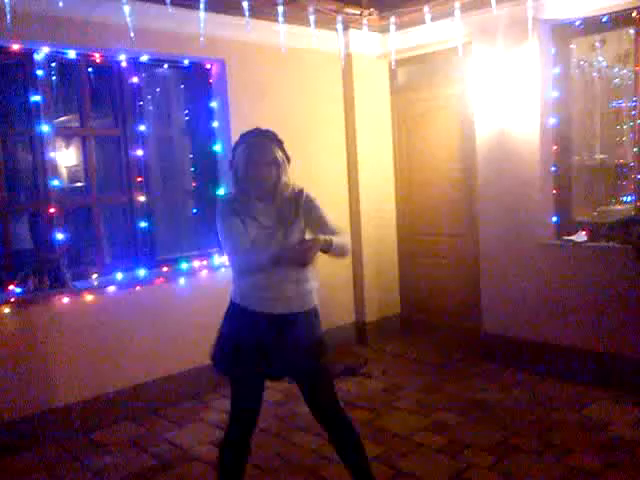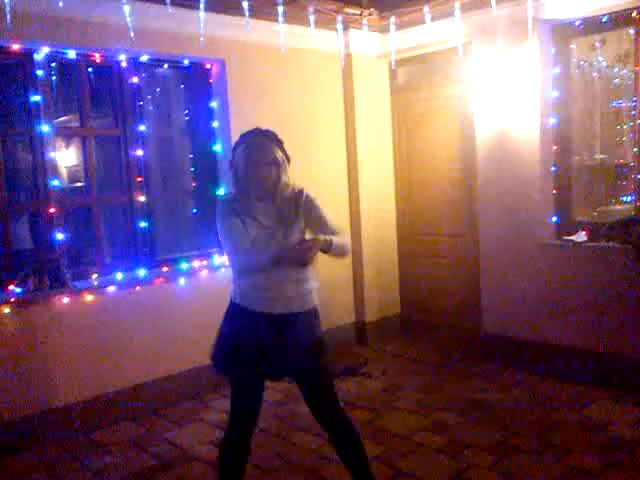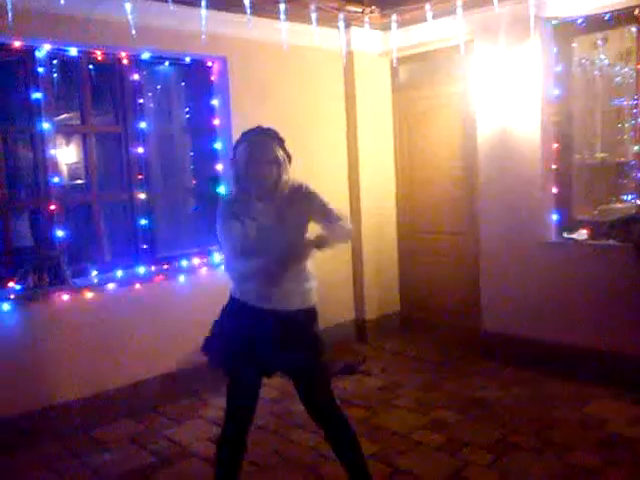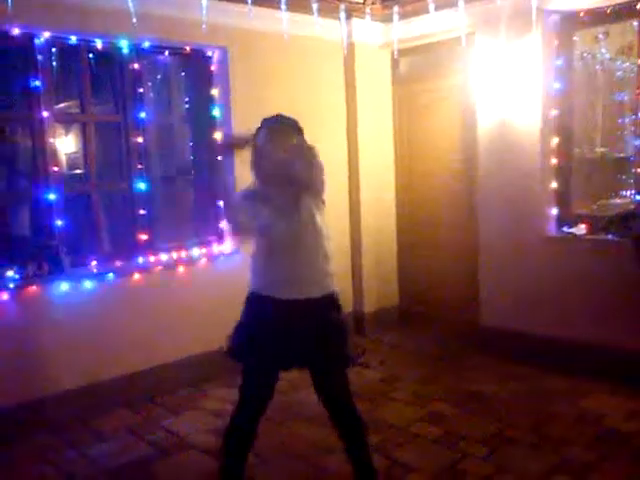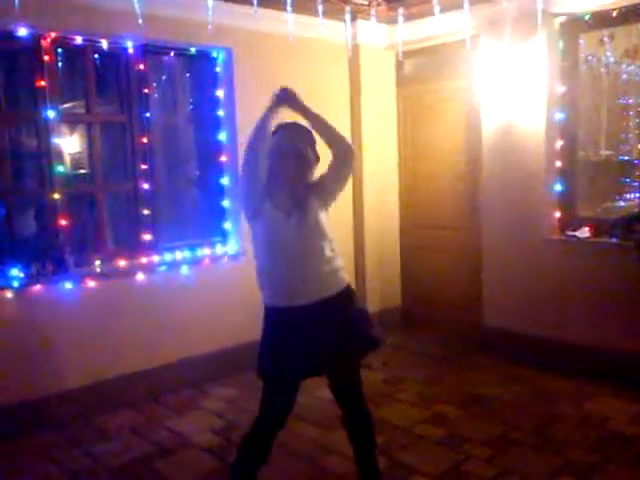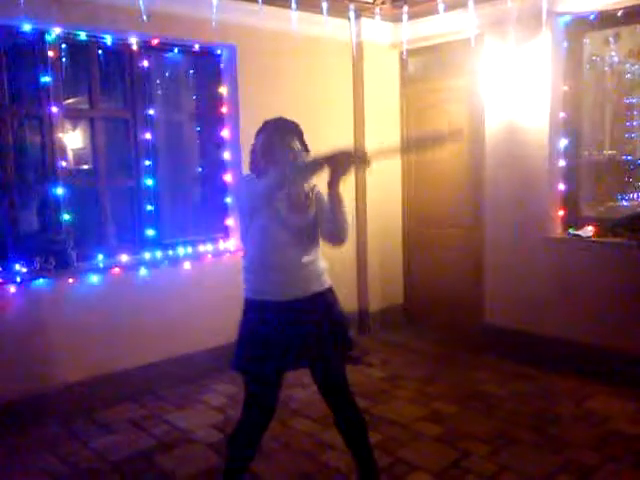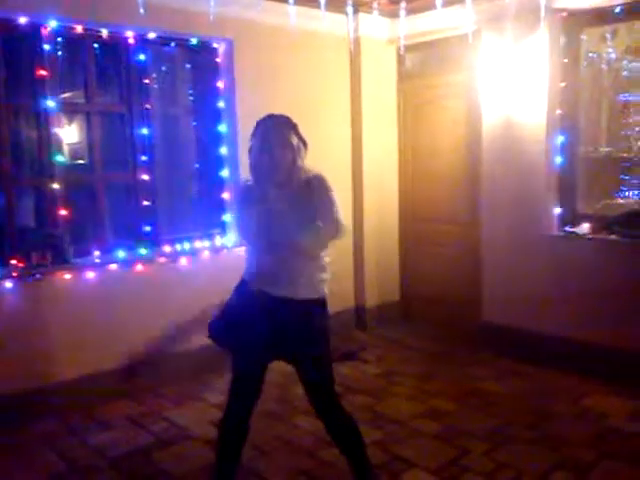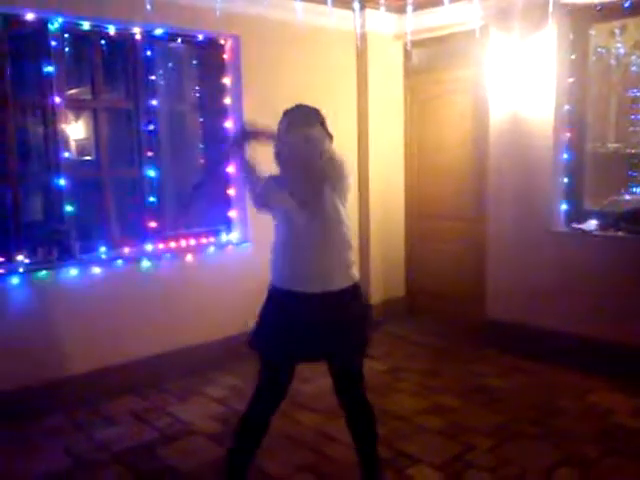
dt=0.3s
person 1, frame 1
left shoulder: (299, 201)
right shoulder: (230, 208)
left elbow: (343, 244)
right elbow: (239, 261)
left wrist: (320, 241)
right wrist: (281, 255)
left hip: (298, 319)
right hip: (249, 321)
left knee: (328, 409)
right knee: (243, 417)
person 1, frame 2
left shoulder: (299, 201)
right shoulder: (230, 209)
left elbow: (343, 245)
right elbow: (239, 262)
left wrist: (321, 241)
right wrist: (280, 255)
left hip: (299, 319)
right hip: (248, 321)
left knee: (328, 409)
right knee: (242, 417)
person 1, frame 3
left shoulder: (298, 197)
right shoulder: (230, 209)
left elbow: (343, 229)
right elbow: (233, 266)
left wrist: (312, 242)
right wrist: (268, 262)
left hip: (295, 318)
right hip: (246, 319)
left knee: (325, 408)
right knee: (238, 415)
person 1, frame 4
left shoulder: (310, 188)
right shoulder: (251, 198)
left elbow: (307, 156)
right elbow: (241, 227)
left wrist: (244, 141)
left hip: (317, 307)
right hip: (268, 310)
left knee: (339, 401)
right knee: (250, 406)
person 1, frame 5
left shoulder: (316, 194)
right shoulder: (255, 198)
left elbow: (346, 159)
right elbow: (251, 157)
left wrist: (309, 114)
right wrist: (271, 111)
left hip: (335, 307)
right hip: (285, 317)
left knee: (352, 402)
right knee: (273, 413)
person 1, frame 6
left shoulder: (312, 196)
right shoulder: (248, 192)
left elbow: (337, 237)
right elbow: (272, 182)
left wrist: (335, 182)
right wrist: (325, 160)
left hip: (314, 306)
right hip: (266, 313)
left knee: (341, 400)
right knee: (257, 412)
person 1, frame 7
left shoulder: (315, 185)
right shoulder: (248, 194)
left elbow: (334, 227)
right elbow: (258, 247)
left wrist: (292, 254)
left hip: (305, 307)
right hip: (256, 302)
left knee: (325, 402)
right knee: (240, 401)
person 1, frame 8
left shoulder: (334, 177)
right shoulder: (275, 185)
left elbow: (319, 151)
right elbow: (263, 199)
left wrist: (261, 135)
right wrist: (244, 157)
left hip: (338, 300)
right hip: (289, 302)
left knee: (352, 395)
right knee: (267, 398)
